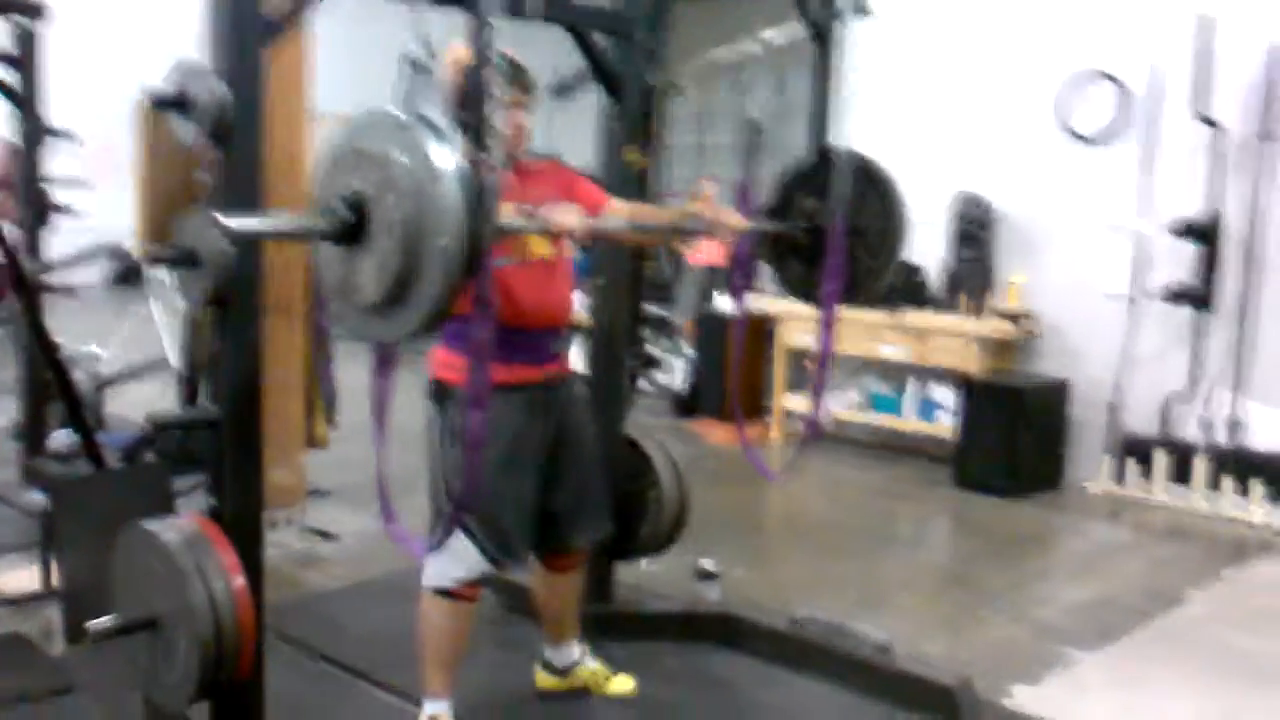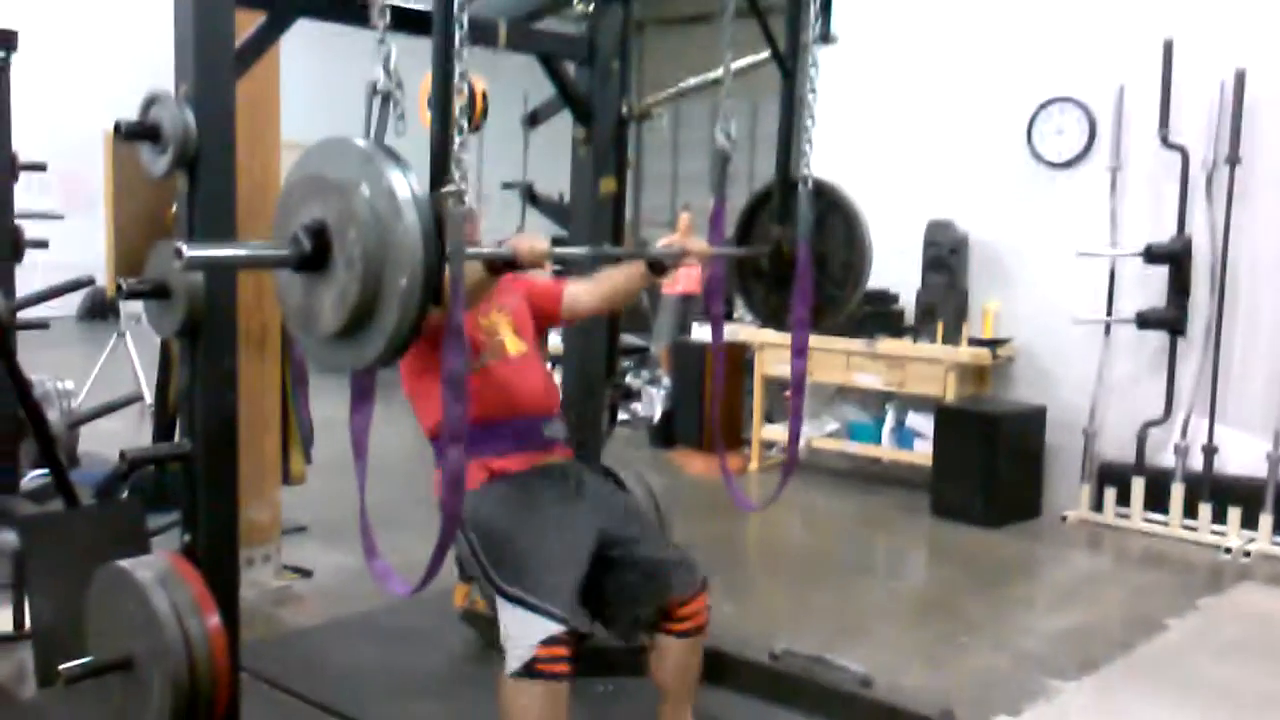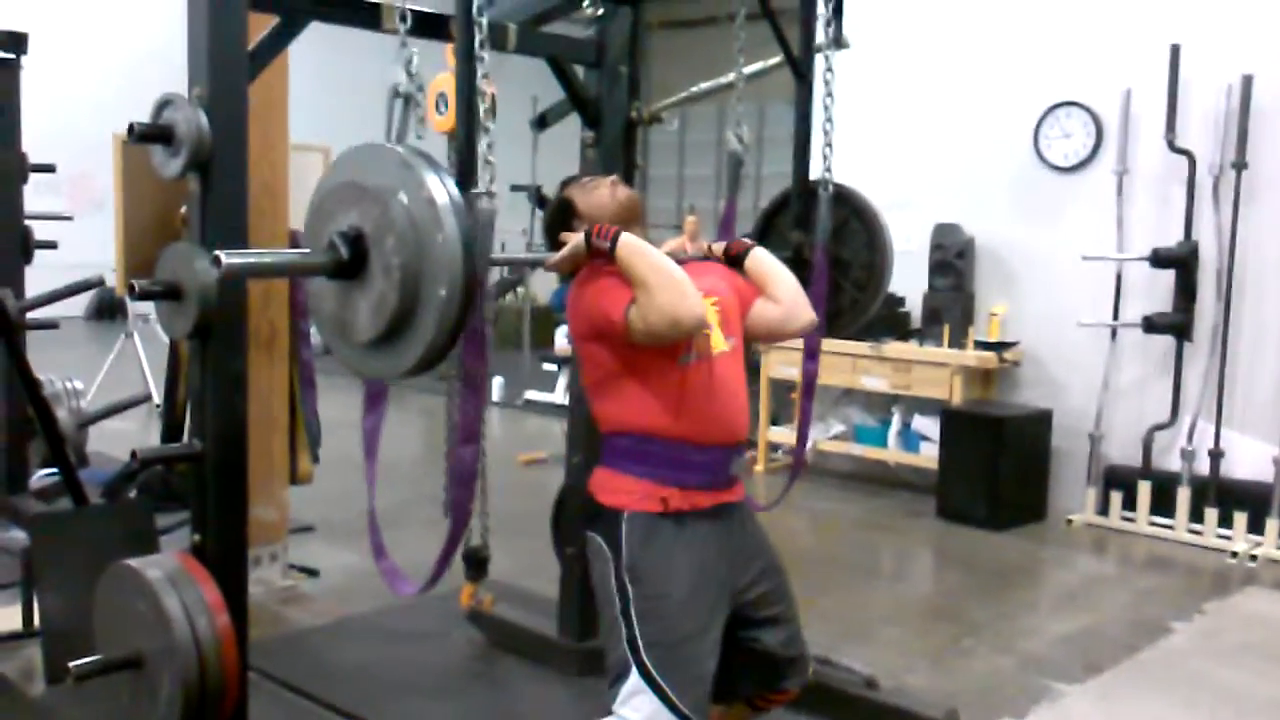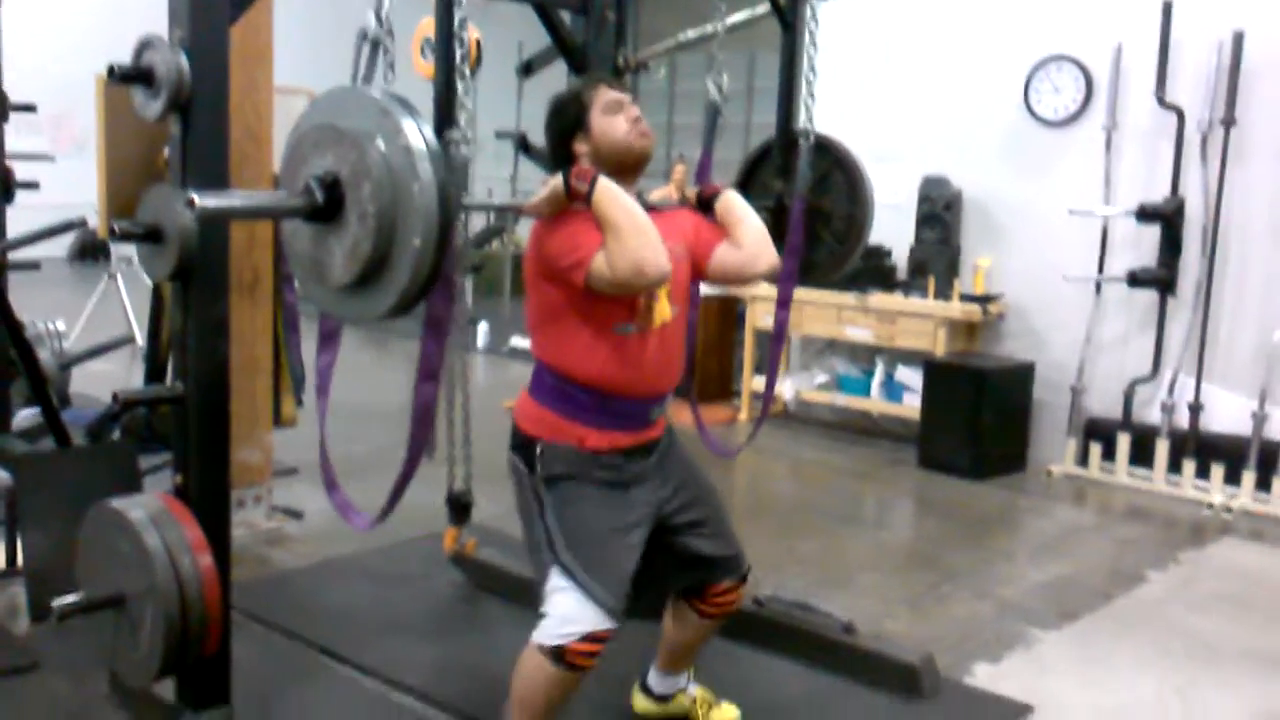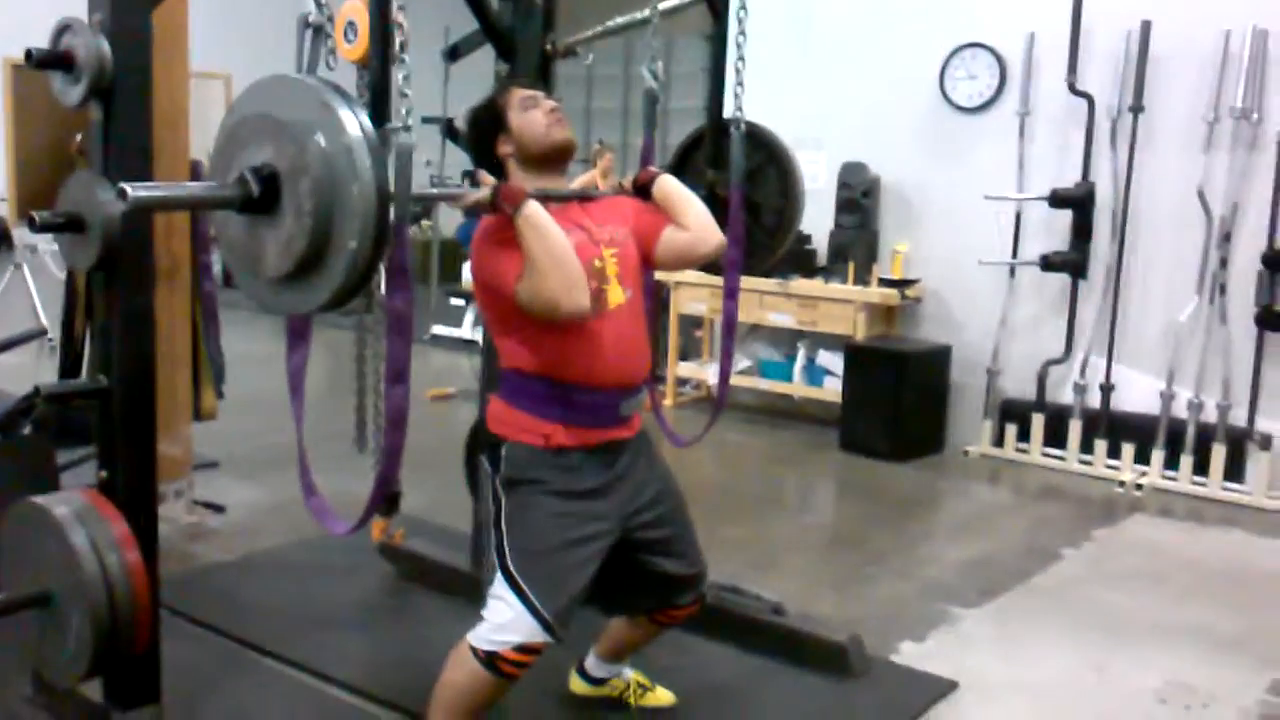
dt=1s
person 1, frame 1
left shoulder: (553, 178)
left elbow: (622, 216)
left wrist: (698, 215)
right wrist: (538, 216)
left hip: (553, 380)
left knee: (568, 534)
right knee: (461, 551)
left ankle: (562, 660)
person 1, frame 2
left shoulder: (512, 292)
left elbow: (591, 296)
right elbow: (437, 302)
left wrist: (657, 261)
left hip: (564, 473)
right hip: (491, 486)
left knee: (682, 593)
right knee: (543, 634)
person 1, frame 3
left shoulder: (709, 276)
right shoulder: (599, 285)
left elbow: (796, 316)
right elbow: (681, 316)
left wrist: (738, 249)
right wrist: (609, 242)
left hip: (725, 509)
right hip: (645, 519)
left knee: (777, 670)
person 1, frame 4
left shoulder: (675, 223)
right shoulder: (565, 230)
left elbow: (758, 260)
right elbow: (646, 269)
left wrist: (716, 193)
right wrist: (588, 185)
left hip: (650, 444)
right hip: (567, 452)
left knee: (720, 578)
right knee: (581, 623)
person 1, frame 5
left shoulder: (618, 213)
right shoulder: (504, 232)
left elbow: (705, 242)
right elbow: (568, 301)
left wrist: (651, 179)
right wrist: (517, 202)
left hip: (625, 444)
right hip: (543, 454)
left knee: (679, 588)
right knee: (516, 632)
